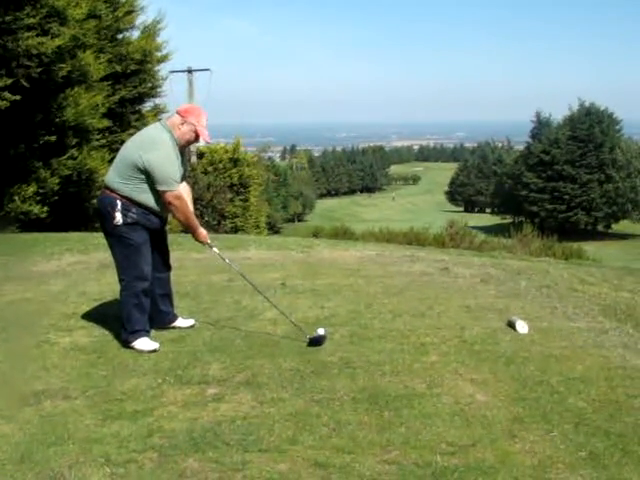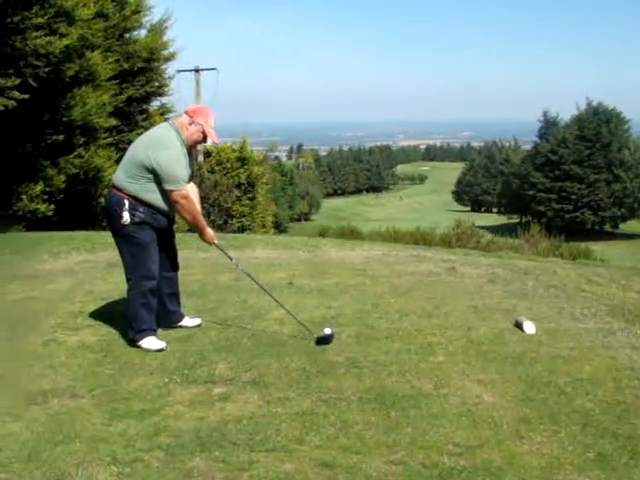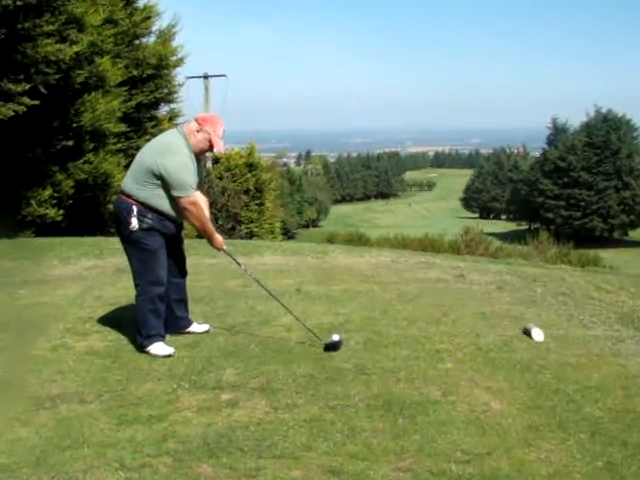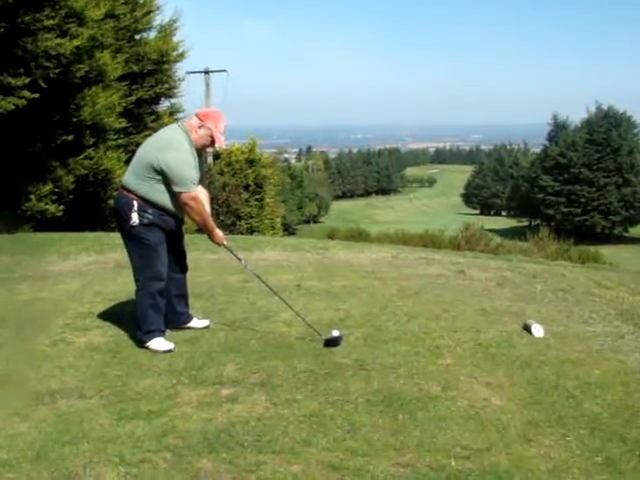
dt=0.4s
person 1, frame 1
left shoulder: (174, 141)
right shoulder: (160, 148)
left elbow: (181, 185)
right elbow: (172, 199)
left wrist: (192, 222)
right wrist: (195, 229)
left hip: (147, 212)
right hip: (123, 212)
left knee: (159, 267)
right knee: (137, 275)
left ankle: (163, 317)
right ankle: (134, 333)
person 1, frame 2
left shoulder: (182, 141)
right shoulder: (168, 147)
left elbow: (189, 185)
right elbow: (180, 198)
left wrist: (200, 221)
right wrist: (203, 229)
left hip: (154, 211)
right hip: (131, 211)
left knee: (167, 265)
right knee: (145, 274)
left ankle: (169, 316)
right ankle: (141, 332)
person 1, frame 3
left shoulder: (191, 148)
right shoulder: (175, 154)
left elbow: (197, 192)
right elbow: (188, 204)
left wrist: (209, 228)
right wrist: (211, 235)
left hip: (162, 217)
right hip: (139, 217)
left knee: (175, 271)
right knee: (153, 279)
left ankle: (178, 321)
right ankle: (150, 338)
person 1, frame 4
left shoulder: (191, 143)
right shoulder: (176, 149)
left elbow: (198, 188)
right elbow: (190, 199)
left wrist: (209, 222)
right wrist: (212, 230)
left hip: (164, 212)
right hip: (140, 212)
left knee: (176, 267)
right knee: (153, 274)
left ankle: (178, 317)
right ankle: (149, 333)
